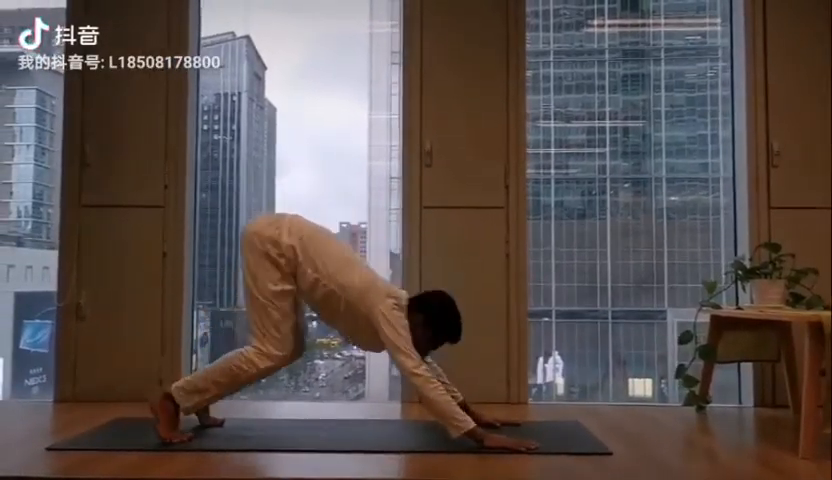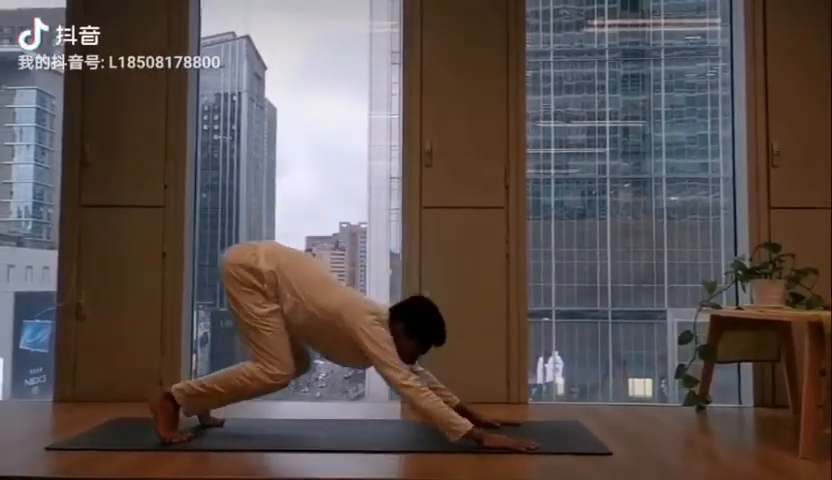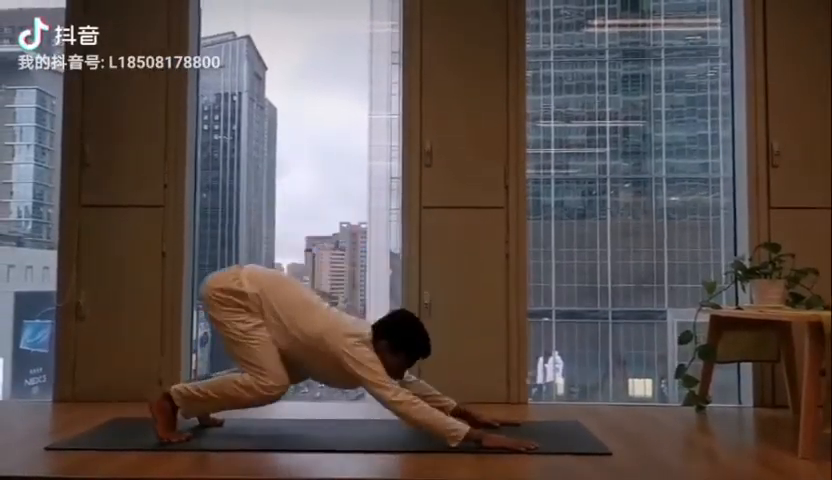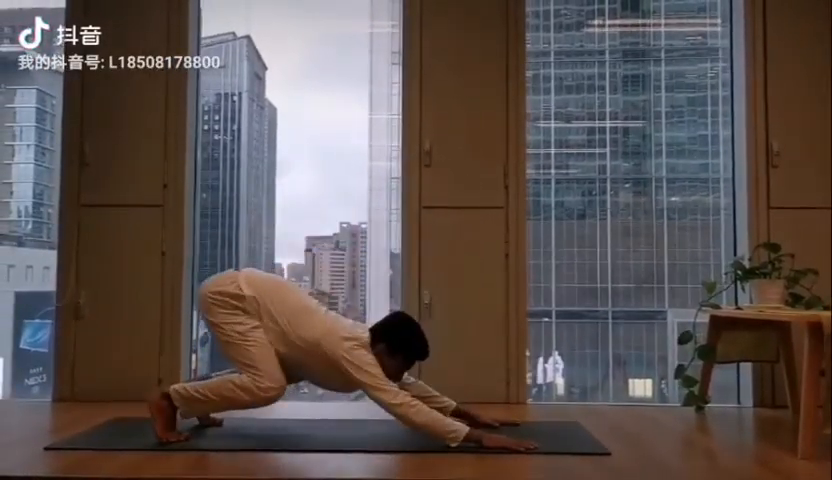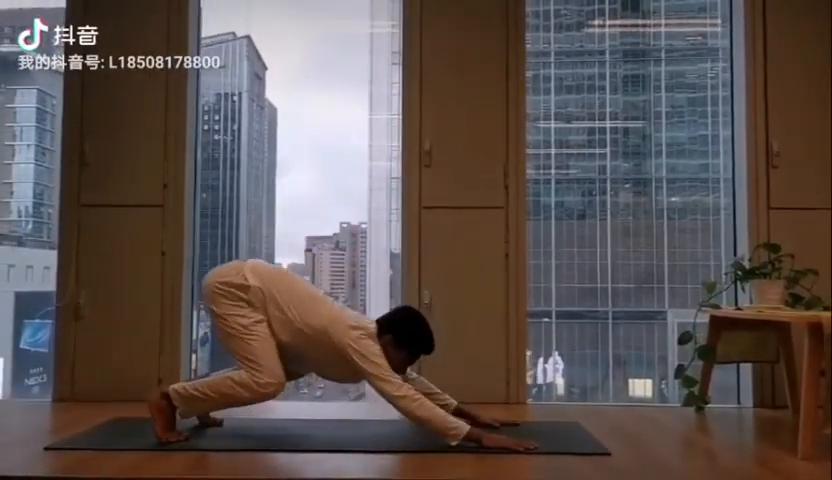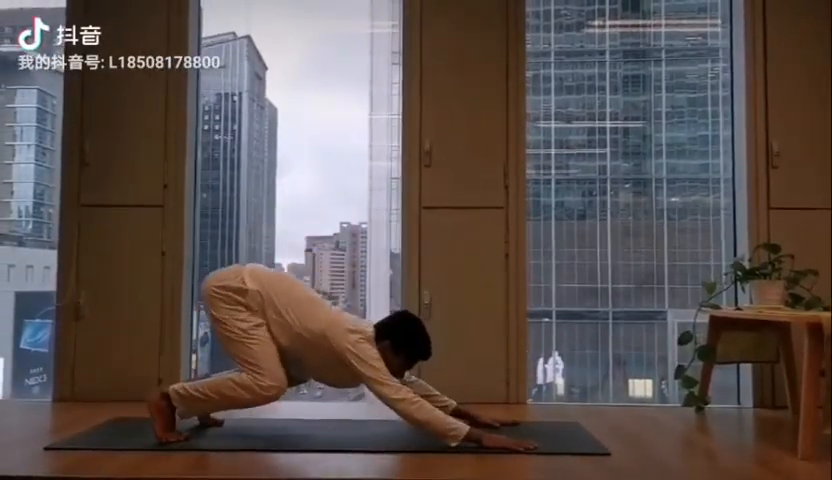
dt=0.2s
person 1, frame 1
left shoulder: (397, 309)
right shoulder: (388, 311)
left elbow: (426, 366)
right elbow: (417, 374)
left wrist: (469, 412)
right wrist: (478, 435)
left hip: (285, 239)
right hip: (273, 239)
left knee: (291, 348)
right knee: (272, 351)
left ankle: (198, 397)
right ankle: (173, 401)
person 1, frame 2
left shoulder: (381, 324)
right shoulder: (371, 327)
left elbow: (415, 375)
right elbow: (409, 387)
left wrist: (467, 413)
right wrist: (477, 436)
left hip: (264, 265)
right hip: (249, 266)
left knee: (295, 364)
right knee: (277, 371)
left ankle: (197, 400)
right ankle: (173, 400)
person 1, frame 3
left shoulder: (367, 341)
right shoulder: (353, 348)
left elbow: (408, 386)
right elbow: (399, 400)
left wrist: (466, 414)
right wrist: (475, 437)
left hip: (250, 287)
right hip: (230, 290)
left knee: (295, 370)
right knee: (270, 384)
left ankle: (196, 402)
right ankle: (172, 401)
person 1, frame 4
left shoulder: (362, 343)
right shoulder: (352, 352)
left elbow: (407, 386)
right elbow: (399, 402)
left wrist: (466, 414)
right wrist: (475, 436)
left hip: (248, 291)
right hip: (228, 294)
left knee: (287, 371)
right knee: (268, 386)
left ankle: (198, 401)
right ankle: (171, 400)
person 1, frame 5
left shoulder: (367, 336)
right shoulder: (359, 342)
left elbow: (409, 382)
right elbow: (403, 396)
left wrist: (466, 413)
right wrist: (476, 436)
left hip: (250, 283)
right hip: (233, 285)
left knee: (293, 368)
right knee: (267, 382)
left ankle: (195, 402)
right ankle: (170, 400)
person 1, frame 6
left shoulder: (367, 340)
right shoulder: (357, 346)
left elbow: (408, 386)
right elbow: (401, 399)
left wrist: (467, 414)
right wrist: (475, 437)
left hip: (250, 287)
right hip: (232, 289)
left knee: (294, 373)
right knee: (268, 385)
left ankle: (195, 402)
right ankle: (170, 400)
